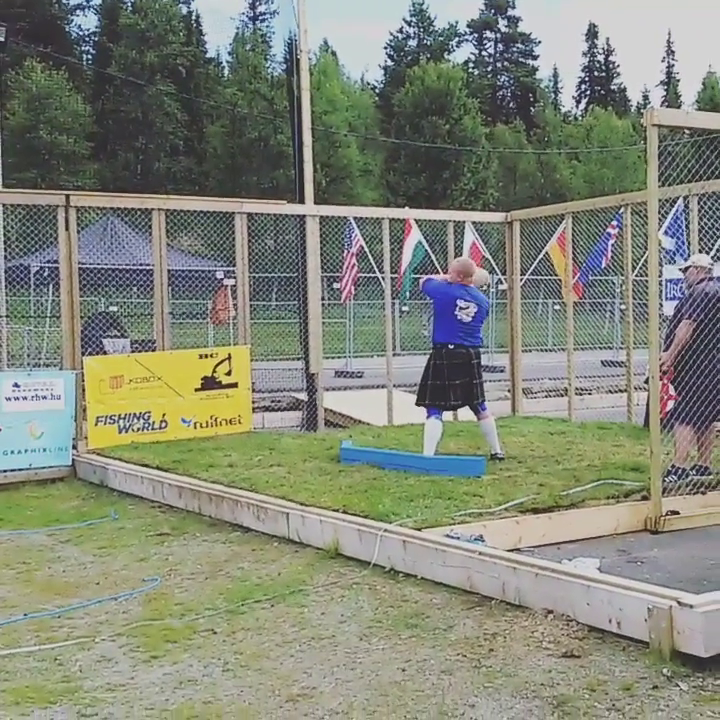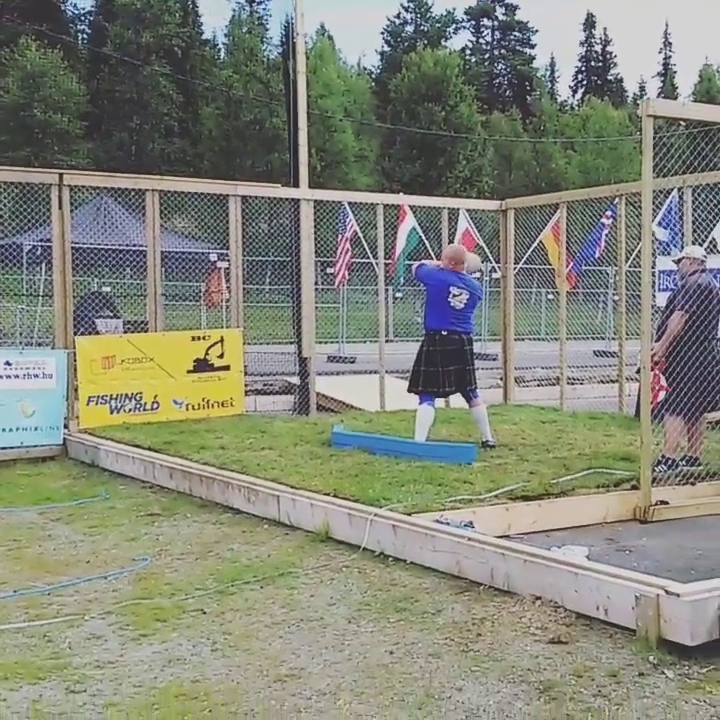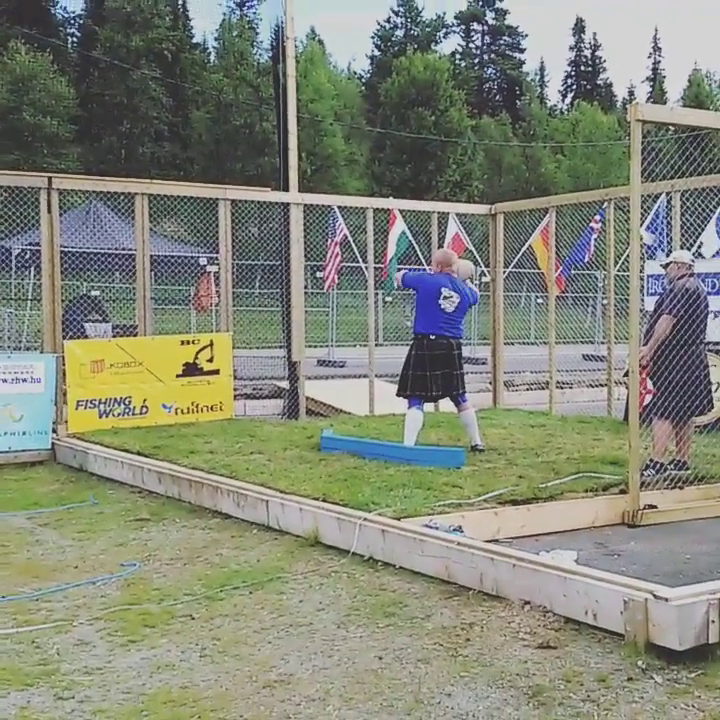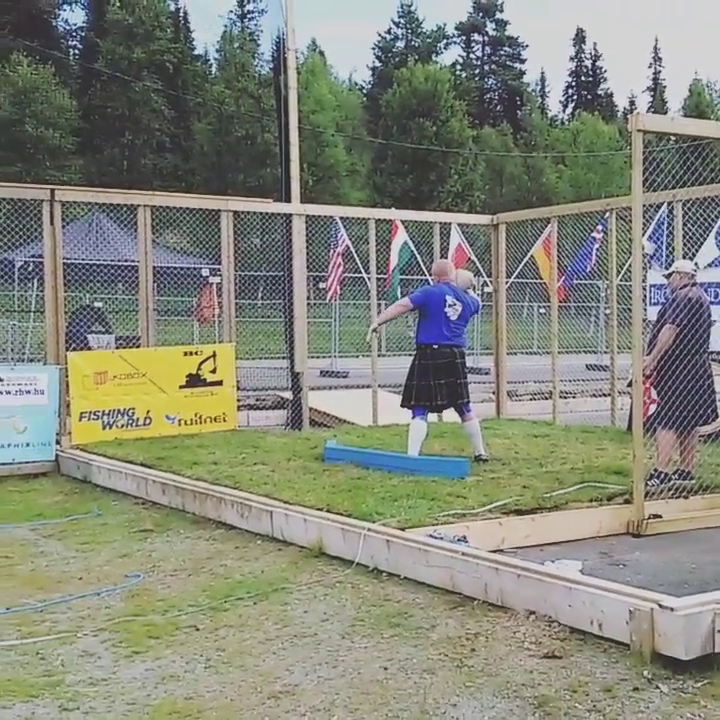
dt=0.5s
person 1, frame 1
left shoulder: (700, 291)
left elbow: (688, 324)
left wrist: (671, 353)
right wrist: (675, 354)
left hip: (695, 363)
left knee: (685, 416)
left ankle: (679, 469)
person 1, frame 2
left shoulder: (693, 283)
left elbow: (681, 315)
left wrist: (663, 344)
left hip: (687, 355)
left knee: (675, 407)
right knee: (696, 408)
left ankle: (669, 459)
right ankle: (694, 457)
person 1, frame 3
left shoulder: (680, 287)
right shoulder: (698, 288)
left elbow: (668, 319)
left wrist: (650, 347)
left hip: (674, 359)
right hip: (691, 359)
left knee: (663, 411)
right knee: (684, 412)
left ankle: (657, 463)
right ankle: (682, 461)
person 1, frame 4
left shoulder: (683, 297)
right shoulder: (700, 297)
left elbow: (671, 328)
left wrist: (653, 357)
left hip: (678, 368)
right hip: (695, 367)
left knee: (666, 420)
right knee: (688, 421)
left ankle: (661, 473)
right ankle: (686, 471)
person 2, frame 1
left shoulder: (444, 291)
right shoulder: (482, 300)
left elbow: (424, 281)
left wrist: (447, 280)
right wrist: (472, 284)
left hip: (444, 356)
right hip: (471, 357)
left knee: (435, 410)
right knee: (480, 406)
left ankle: (428, 457)
right ankle: (497, 451)
person 2, frame 2
left shoulder: (436, 277)
right shoulder: (474, 286)
left elbow: (417, 266)
left wrist: (439, 265)
right wrist: (465, 271)
left hip: (436, 342)
right hip: (463, 344)
left knee: (427, 396)
right knee: (471, 394)
left ankle: (419, 443)
right ankle: (487, 439)
person 2, frame 3
left shoulder: (426, 280)
right shoulder: (465, 290)
left elbow: (400, 276)
right elbow: (475, 295)
right wrist: (465, 279)
left hip: (425, 346)
right hip: (452, 348)
left knee: (416, 401)
right knee: (460, 398)
left ankle: (408, 447)
right ankle: (477, 443)
person 2, frame 4
left shoulder: (430, 292)
right shoulder: (467, 300)
left elbow: (402, 305)
right elbow: (475, 303)
left wrist: (378, 322)
right wrist: (465, 288)
left hip: (430, 356)
right hip: (455, 357)
left knee: (420, 410)
right knee: (464, 407)
left ankle: (412, 457)
right ankle: (480, 453)
